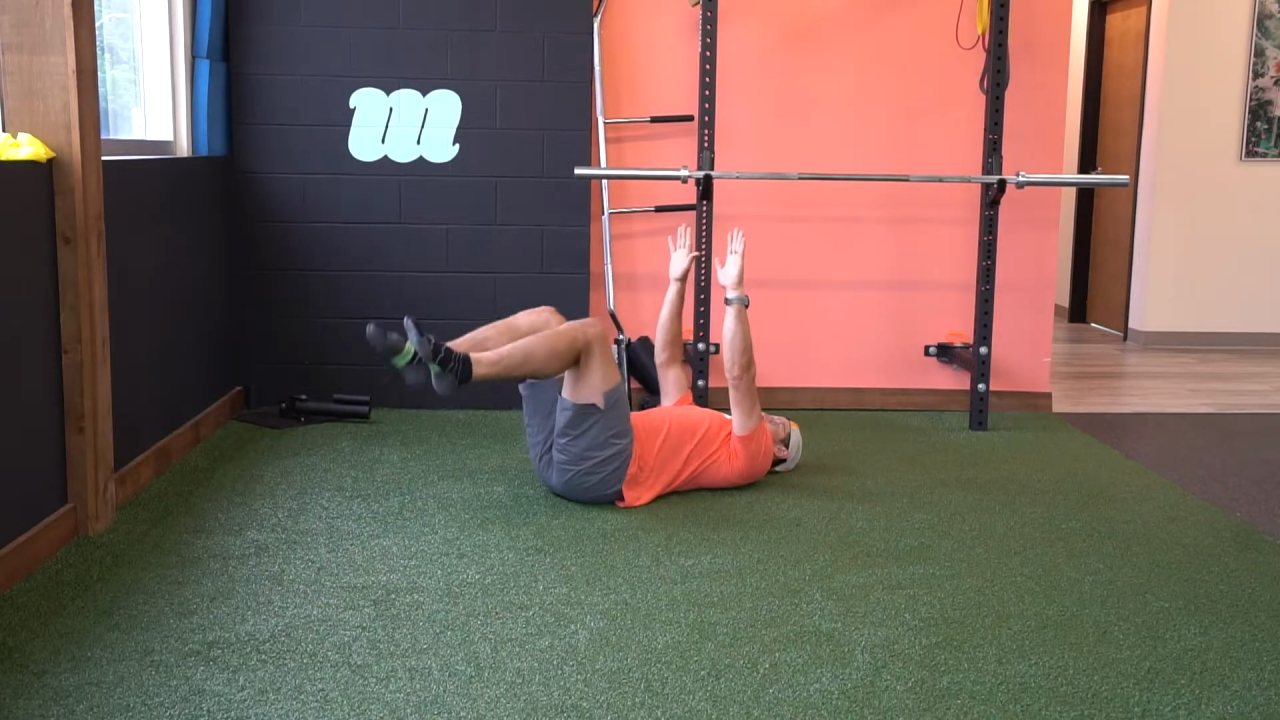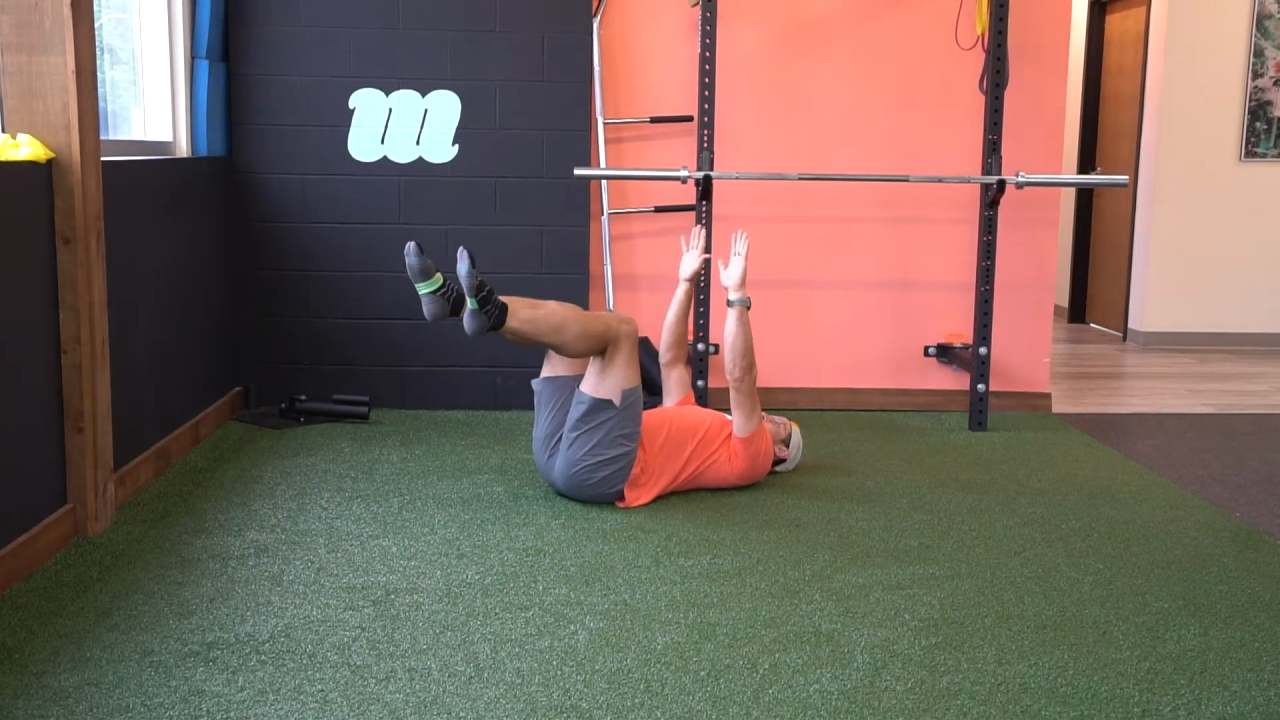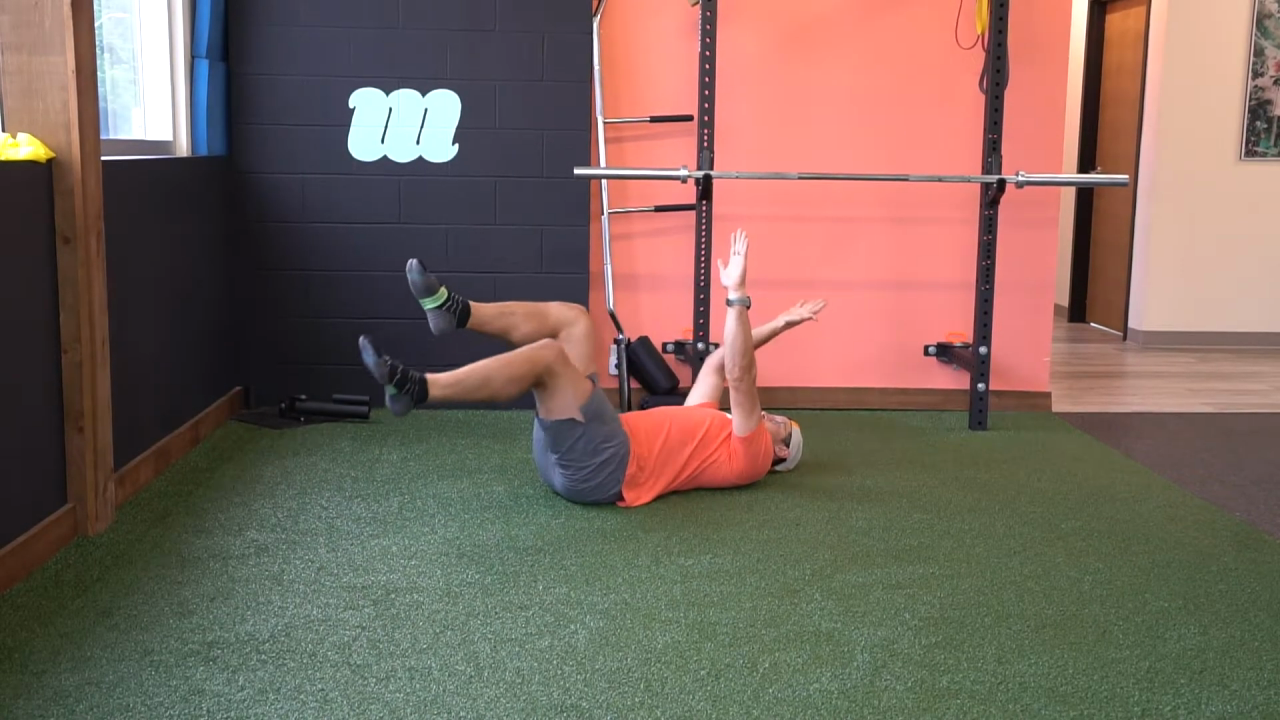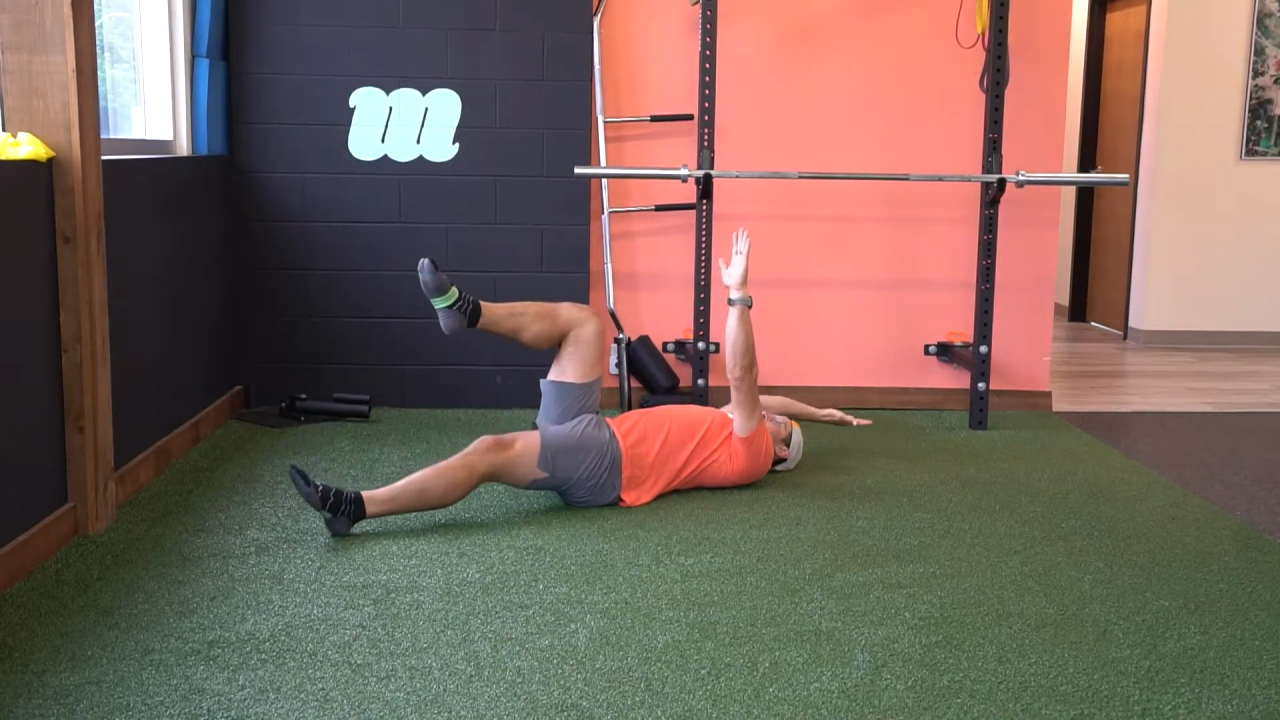
dt=1s
person 1, frame 1
left shoulder: (749, 456)
right shoulder: (699, 425)
left elbow: (740, 376)
right elbow: (667, 358)
left wrist: (735, 294)
right wrist: (678, 281)
left hip: (602, 468)
right hip: (559, 454)
left knee: (590, 331)
right knee: (544, 318)
left ankle: (459, 368)
right ankle: (426, 359)
person 1, frame 2
left shoulder: (749, 455)
right shoulder: (700, 424)
left elbow: (741, 378)
right elbow: (671, 357)
left wrist: (737, 295)
right wrist: (687, 282)
left hip: (600, 467)
right hip: (562, 450)
left knee: (619, 328)
right knee: (567, 317)
left ankle: (493, 313)
right ankle: (452, 300)
person 1, frame 3
left shoulder: (750, 455)
right shoulder: (712, 427)
left elbow: (741, 378)
right elbow: (718, 361)
left wrist: (737, 295)
right wrist: (778, 324)
left hip: (601, 467)
right hip: (564, 453)
left knee: (546, 353)
right knee: (572, 319)
left ankle: (414, 386)
right ankle: (455, 312)
person 1, frame 4
left shoulder: (750, 453)
right shoulder: (730, 428)
left elbow: (743, 379)
right elbow: (761, 399)
left wrist: (738, 295)
right wrist: (823, 412)
left hip: (602, 465)
right hip: (584, 432)
left knee: (487, 452)
right knee: (583, 319)
left ankle: (353, 507)
right ankle: (465, 310)
